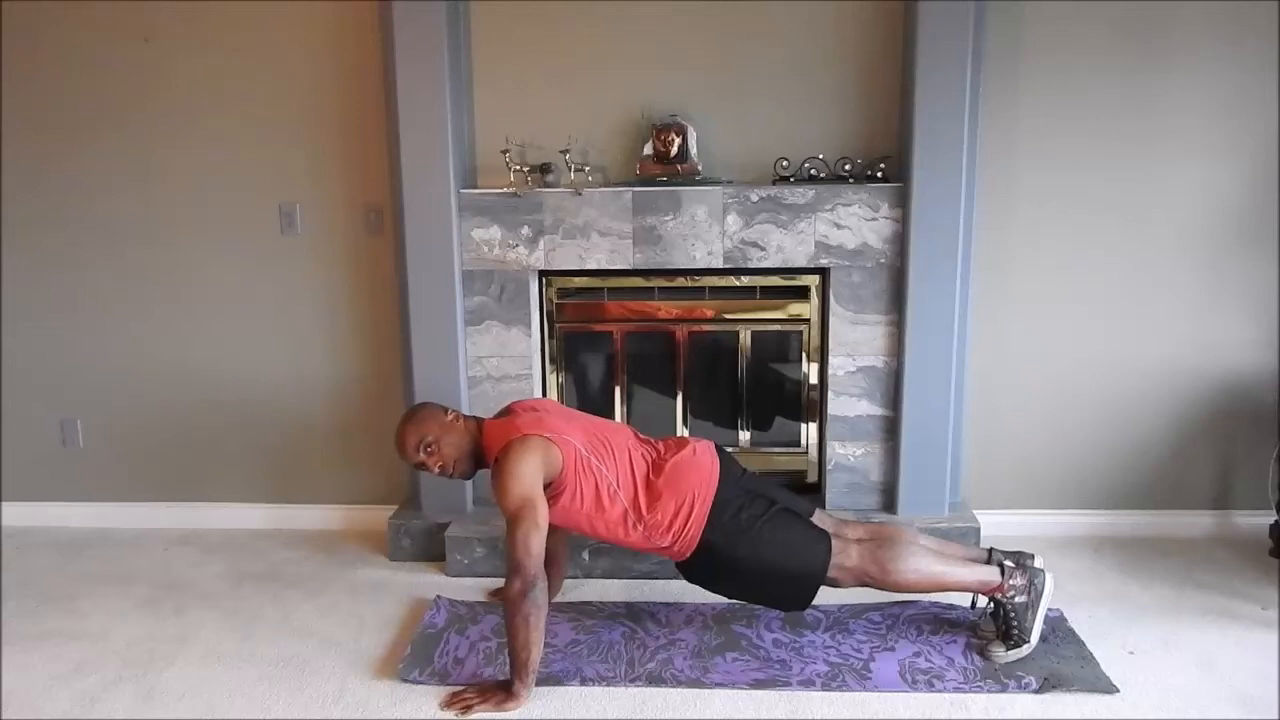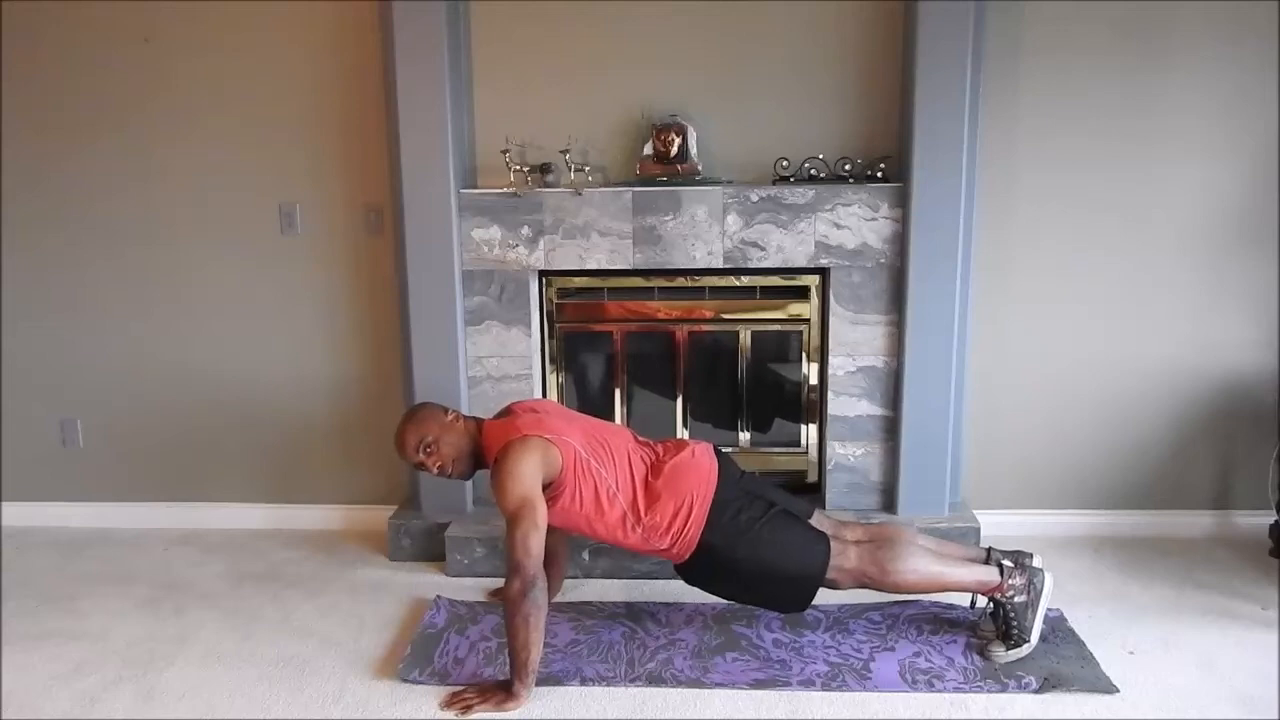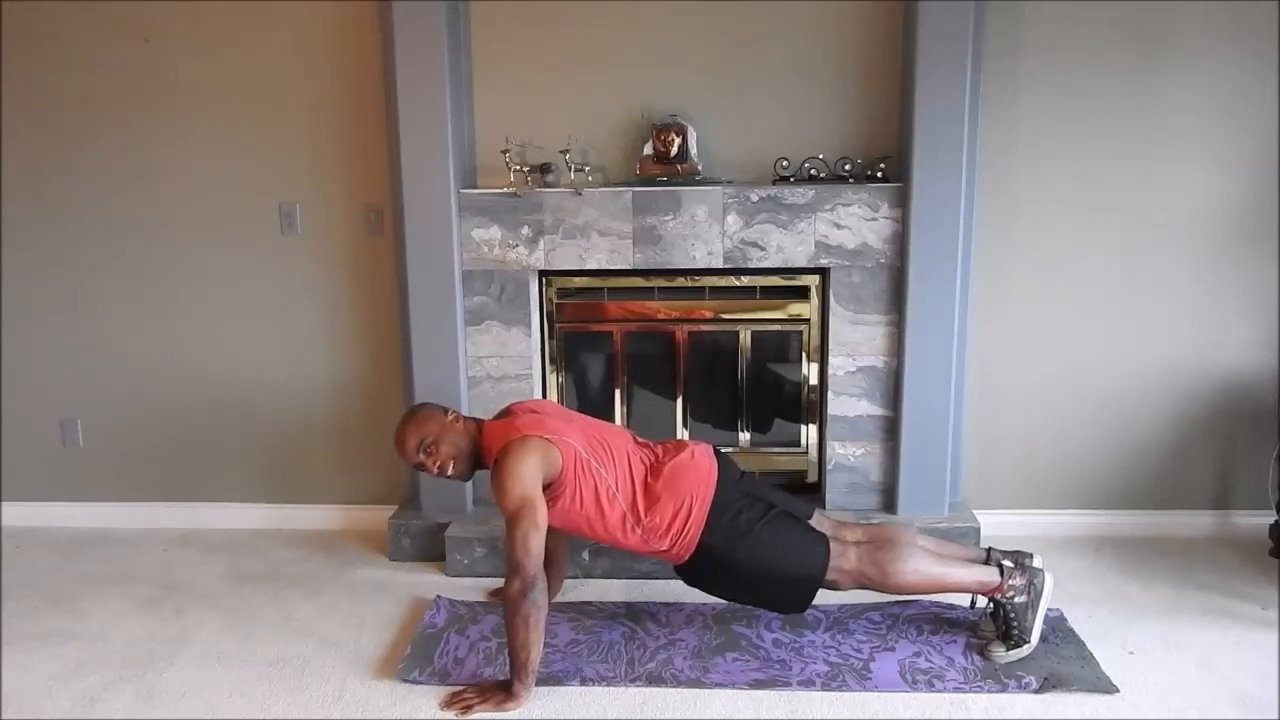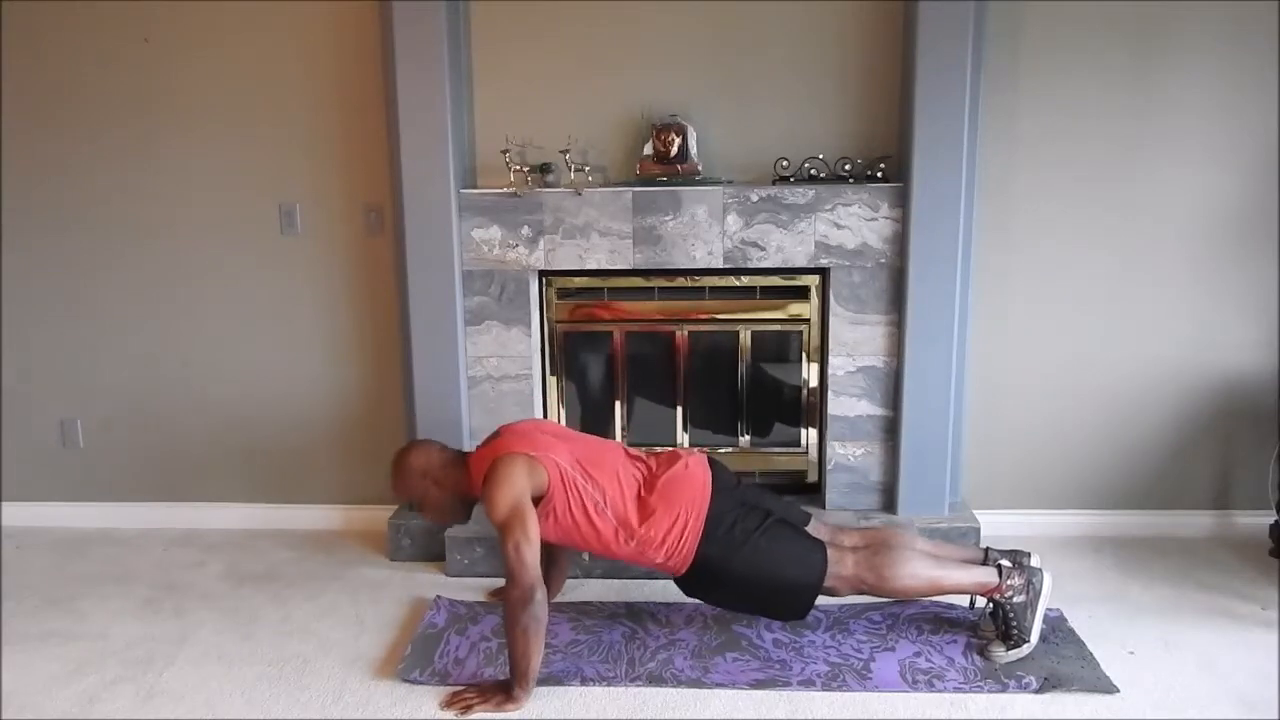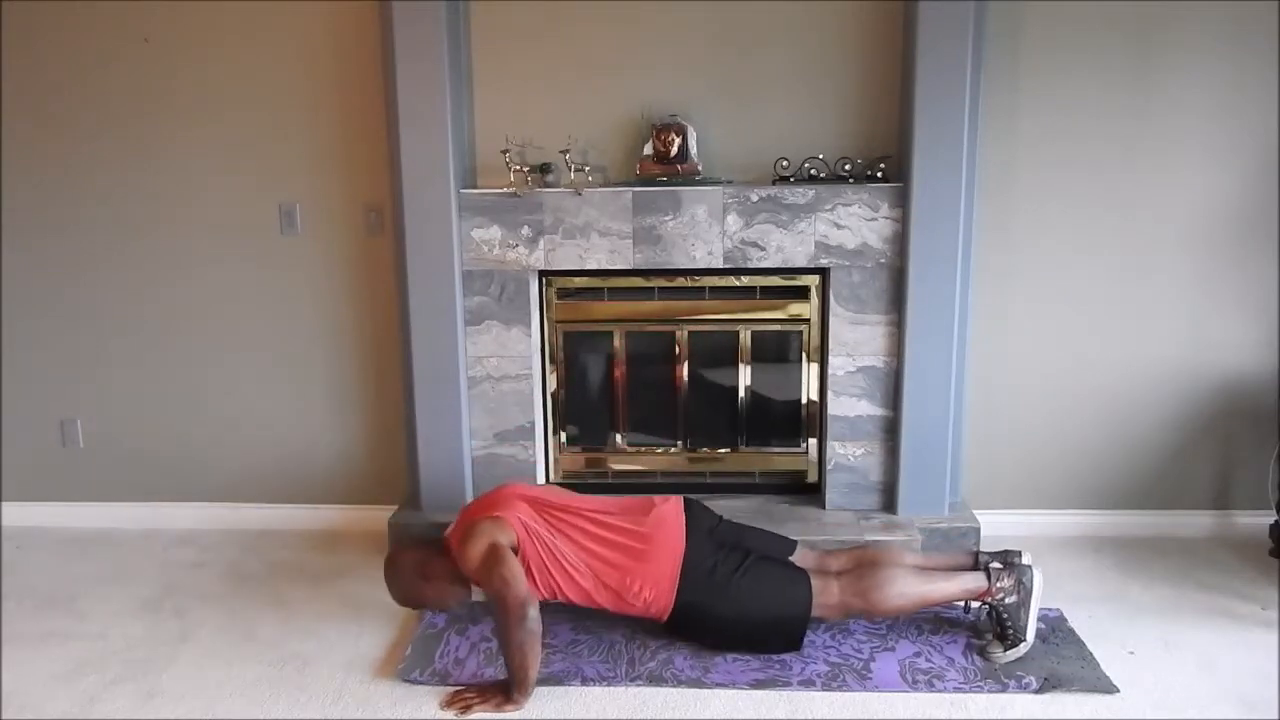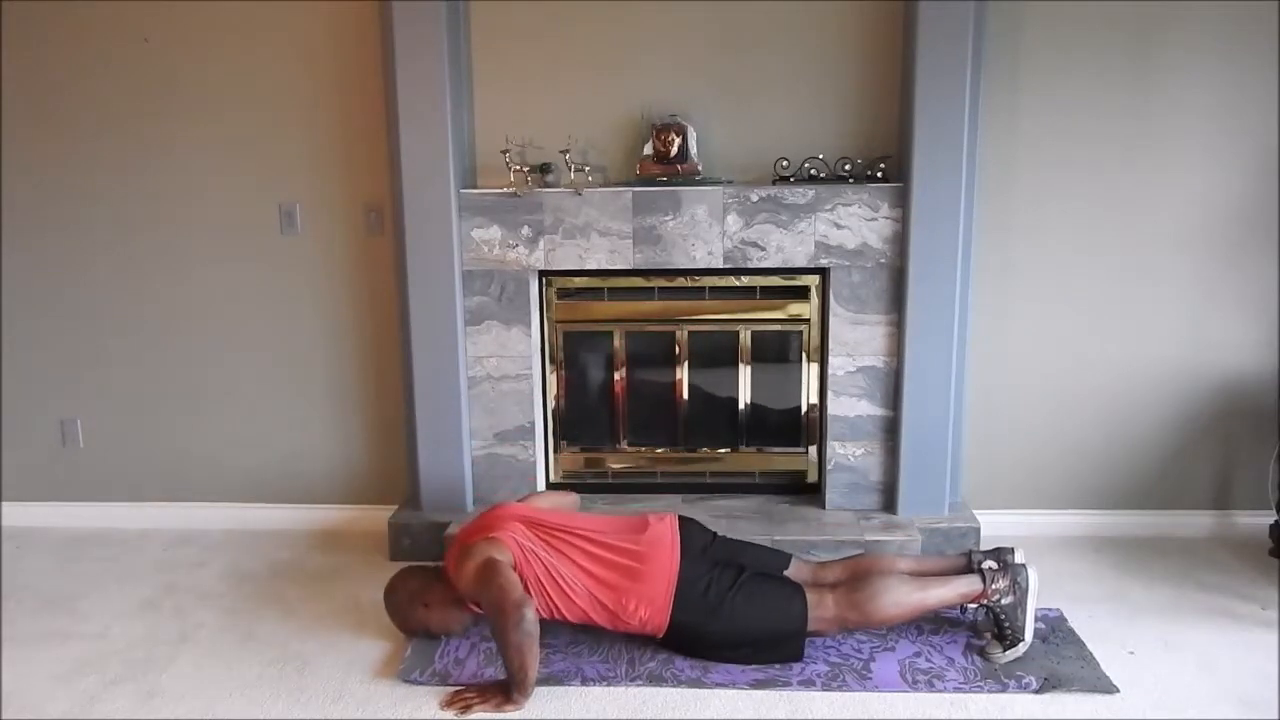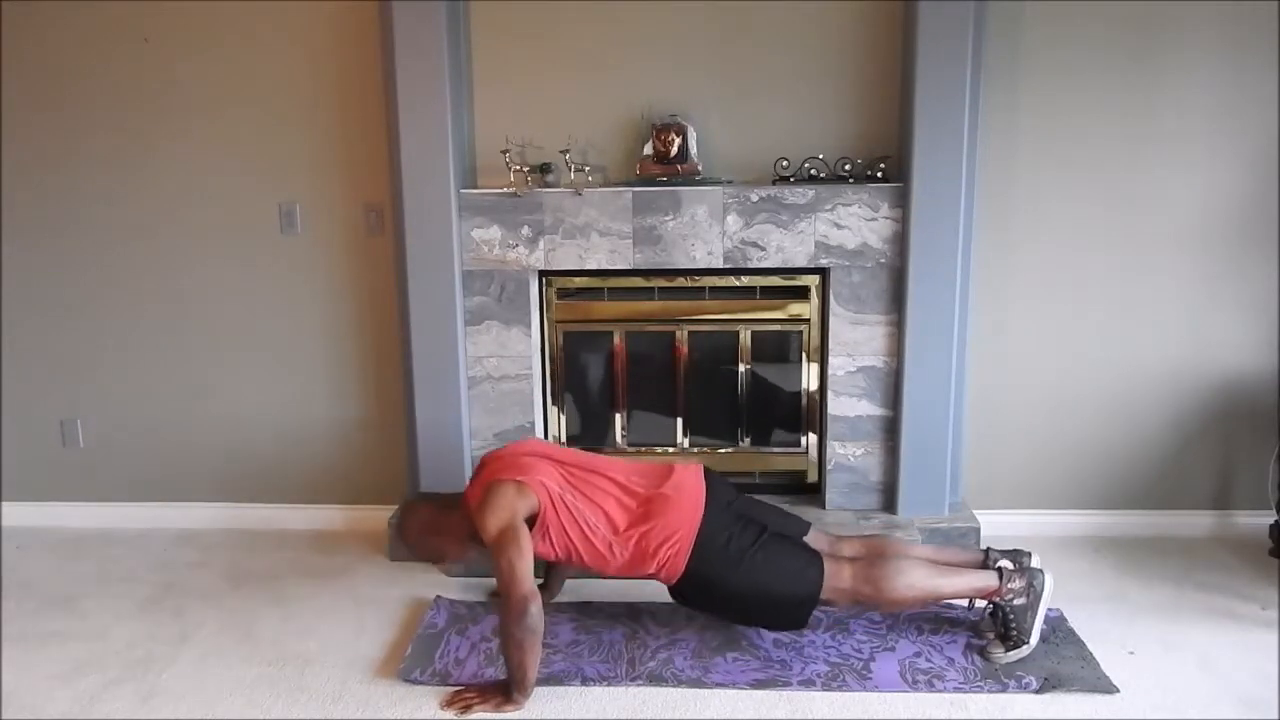
dt=0.5s
person 1, frame 1
left shoulder: (513, 462)
right shoulder: (517, 421)
left elbow: (524, 581)
right elbow: (557, 515)
right wrist: (542, 591)
left hip: (698, 515)
right hip: (699, 473)
left knee: (853, 563)
right knee: (845, 537)
left ankle: (1008, 582)
right ankle: (1000, 561)
person 1, frame 2
left shoulder: (512, 463)
right shoulder: (518, 420)
left elbow: (524, 581)
right elbow: (556, 517)
right wrist: (543, 592)
left hip: (698, 518)
right hip: (697, 475)
left knee: (851, 566)
right knee: (844, 536)
left ankle: (1011, 580)
right ankle: (996, 560)
person 1, frame 3
left shoulder: (513, 463)
right shoulder: (517, 421)
left elbow: (525, 582)
right elbow: (557, 518)
right wrist: (540, 593)
left hip: (697, 520)
right hip: (697, 475)
left knee: (851, 568)
right knee: (845, 538)
left ankle: (1008, 584)
right ankle: (999, 561)
person 1, frame 4
left shoulder: (498, 483)
right shoulder: (507, 445)
left elbow: (525, 592)
right wrist: (538, 593)
left hip: (696, 532)
right hip: (693, 485)
left knee: (849, 572)
right knee: (842, 543)
left ankle: (1009, 585)
right ankle: (998, 561)
person 1, frame 5
left shoulder: (473, 544)
right shoulder: (494, 511)
left elbow: (519, 607)
right wrist: (528, 586)
left hip: (680, 581)
right hip: (675, 525)
left knee: (838, 596)
right knee: (829, 565)
left ankle: (999, 588)
right ankle: (990, 565)
person 1, frame 6
left shoulder: (470, 563)
right shoulder: (491, 529)
left elbow: (516, 612)
right elbow: (568, 499)
left hip: (676, 597)
right hip: (669, 542)
left knee: (833, 611)
right knee: (822, 577)
left ankle: (995, 587)
right ankle: (982, 565)
person 1, frame 7
left shoulder: (492, 508)
right shoulder: (504, 470)
left elbow: (520, 605)
right wrist: (548, 588)
left hip: (687, 545)
right hip: (690, 494)
left knee: (847, 584)
right knee: (840, 550)
left ankle: (1008, 587)
right ankle: (998, 563)
